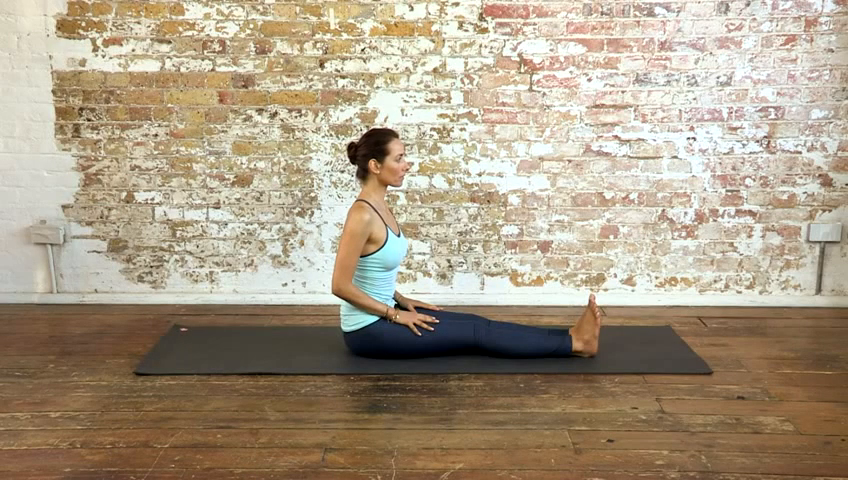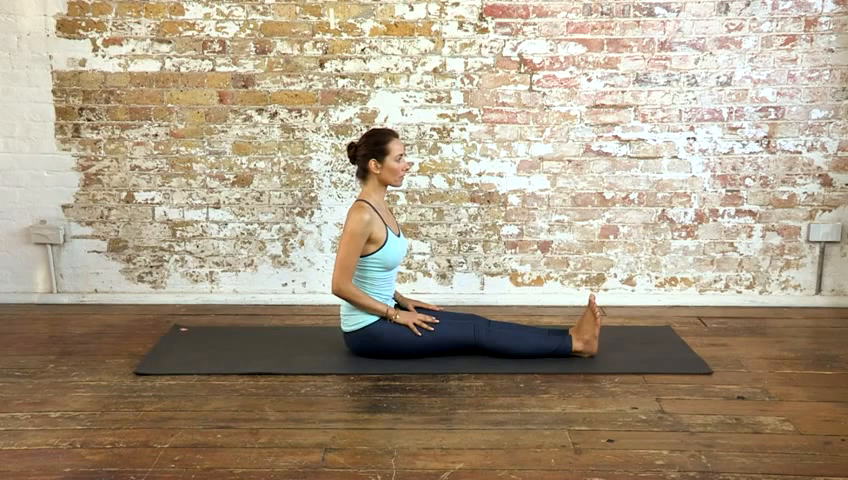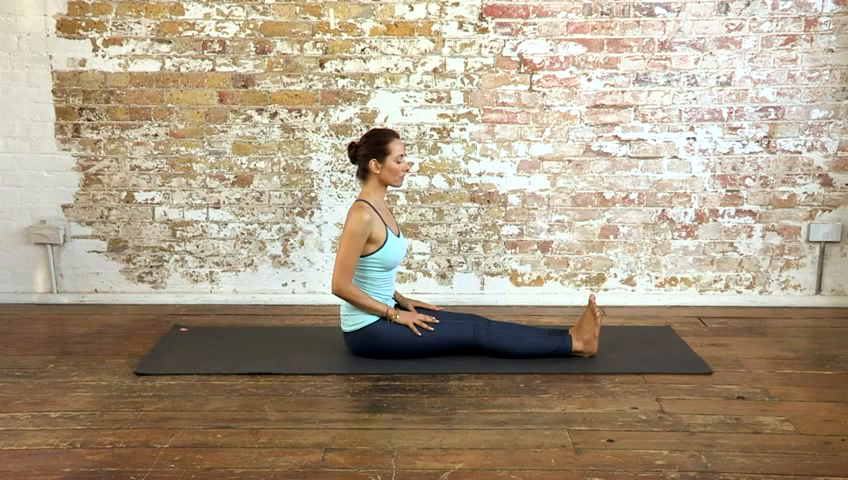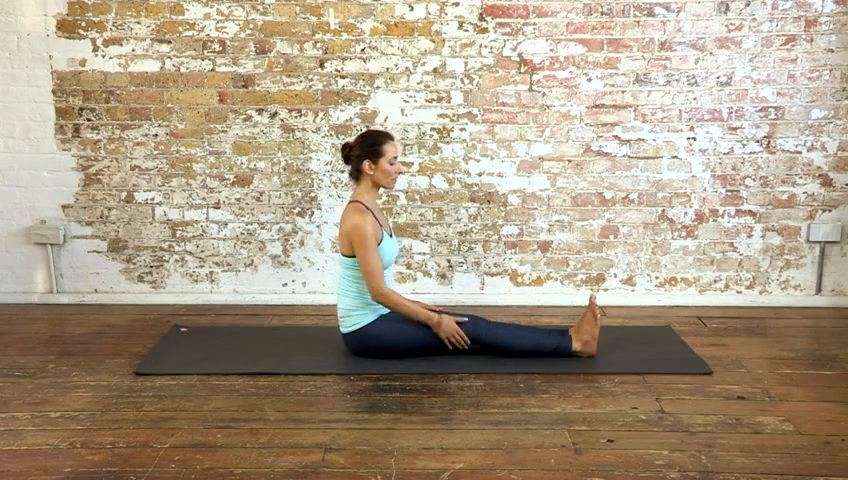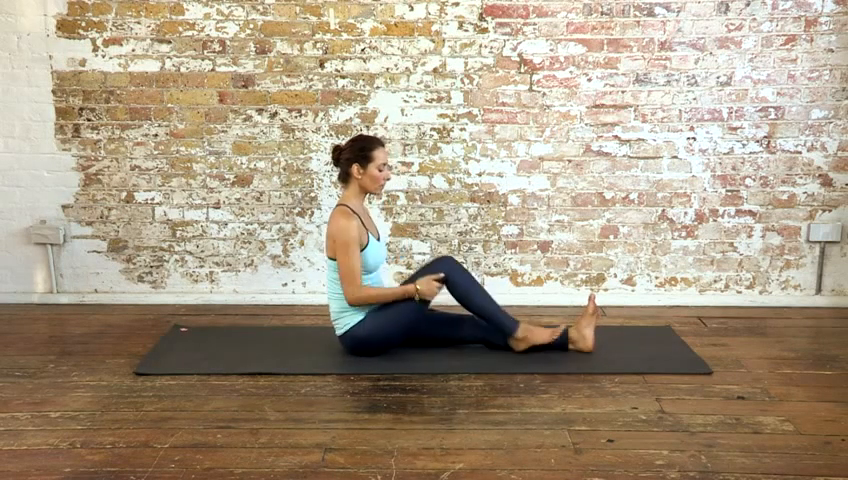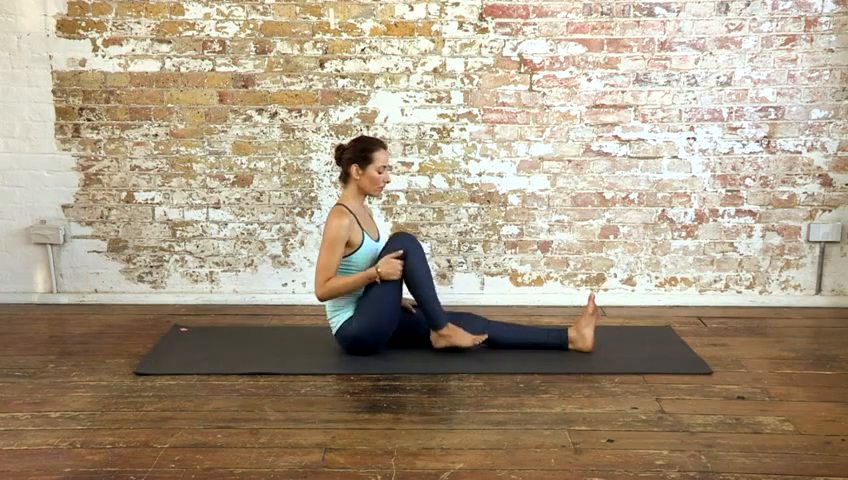
dt=0.5s
person 1, frame 1
left shoulder: (379, 205)
right shoulder: (363, 215)
right elbow: (341, 285)
left wrist: (400, 300)
right wrist: (395, 314)
left hip: (379, 316)
right hip: (368, 329)
left knee: (473, 323)
right knee: (475, 332)
left ankle: (569, 338)
right ankle: (574, 343)
person 1, frame 2
left shoulder: (378, 206)
right shoulder: (362, 215)
right elbow: (341, 285)
left wrist: (400, 301)
right wrist: (395, 314)
left hip: (380, 315)
right hip: (368, 329)
left knee: (474, 323)
right knee: (475, 332)
left ankle: (568, 337)
right ankle: (573, 343)
person 1, frame 3
left shoulder: (378, 206)
right shoulder: (362, 215)
right elbow: (341, 285)
left wrist: (400, 301)
right wrist: (395, 314)
left hip: (379, 317)
right hip: (368, 330)
left knee: (473, 323)
right knee: (474, 333)
left ankle: (569, 336)
right ankle: (574, 343)
person 1, frame 4
left shoulder: (369, 207)
right shoulder: (359, 217)
right elbow: (378, 291)
left wrist: (405, 304)
right wrist: (434, 321)
left hip: (376, 319)
right hip: (366, 331)
left knee: (474, 325)
right knee: (471, 330)
left ankle: (568, 337)
right ankle: (573, 344)
person 1, frame 5
left shoulder: (357, 211)
right shoulder: (345, 221)
right elbow: (353, 294)
left wrist: (407, 299)
right wrist: (413, 289)
left hip: (374, 322)
right hip: (361, 331)
left knee: (473, 326)
right knee: (445, 267)
left ankle: (569, 338)
right ankle: (514, 331)
person 1, frame 6
left shoulder: (361, 211)
right shoulder: (340, 220)
right elbow: (323, 289)
left wrist: (394, 296)
right wrist: (376, 273)
left hip: (374, 322)
right hip: (356, 330)
left knee: (468, 322)
right knee: (404, 244)
left ankle: (569, 337)
right ankle: (441, 329)
